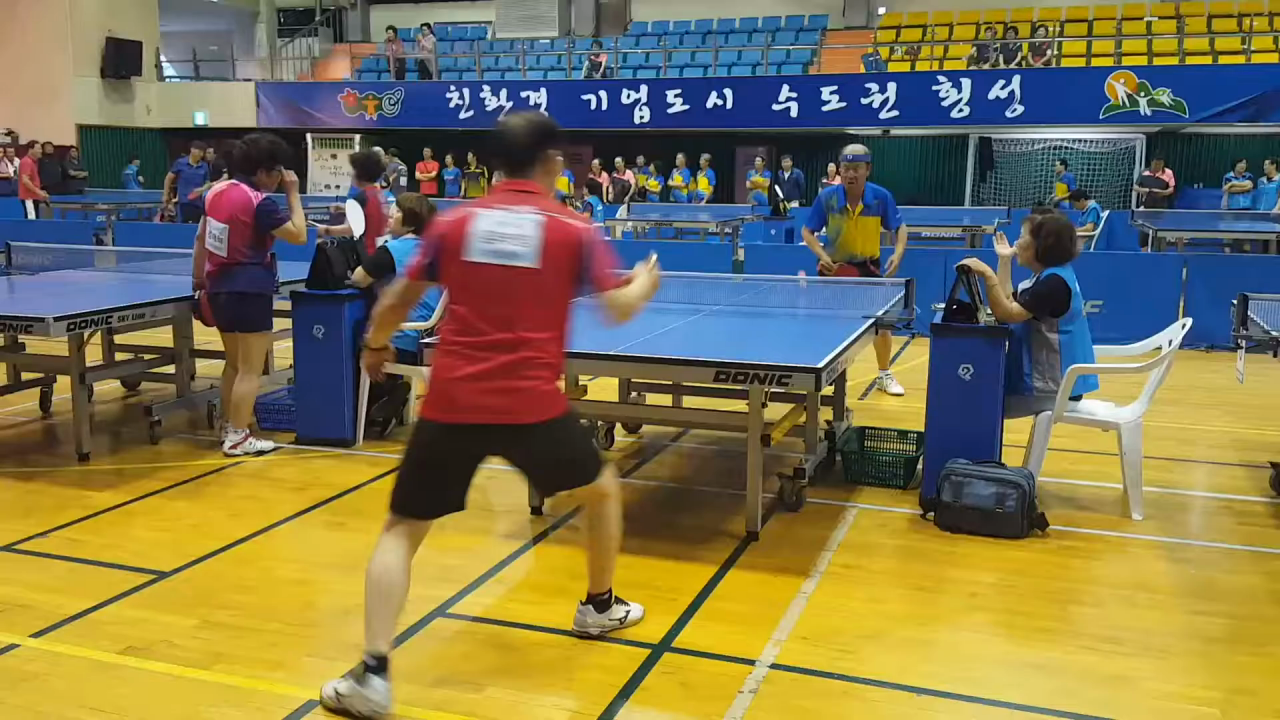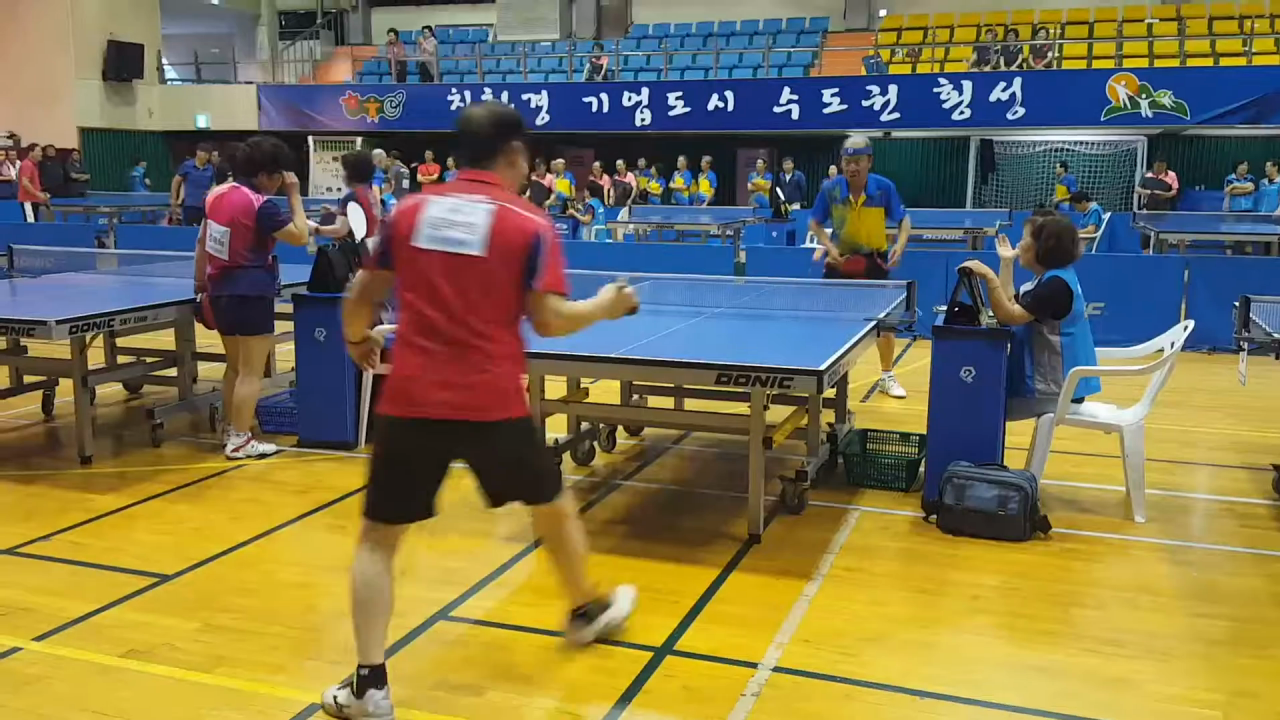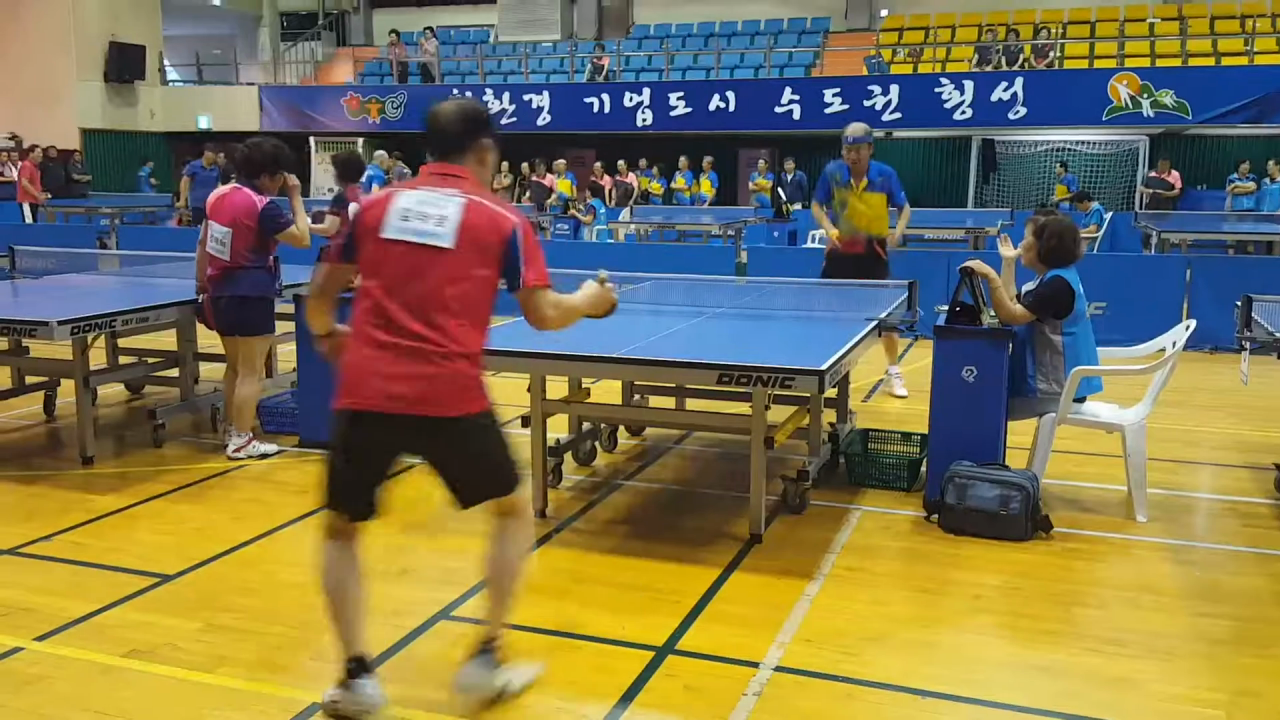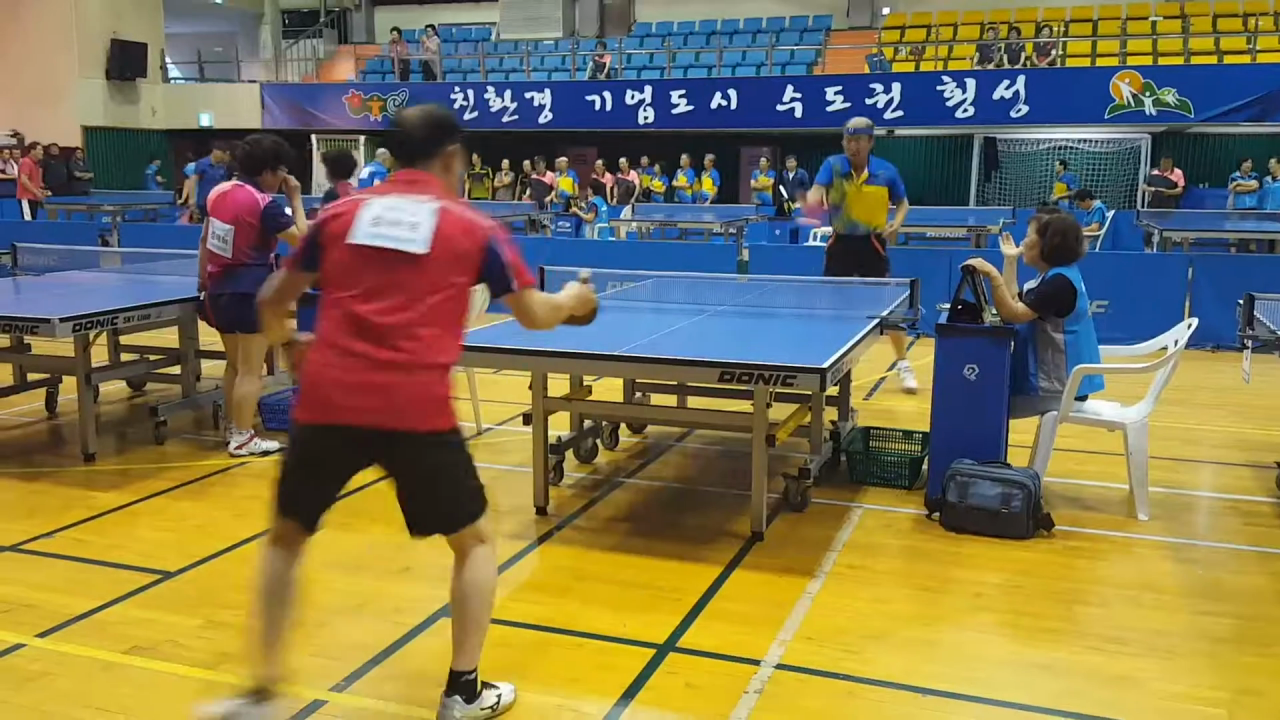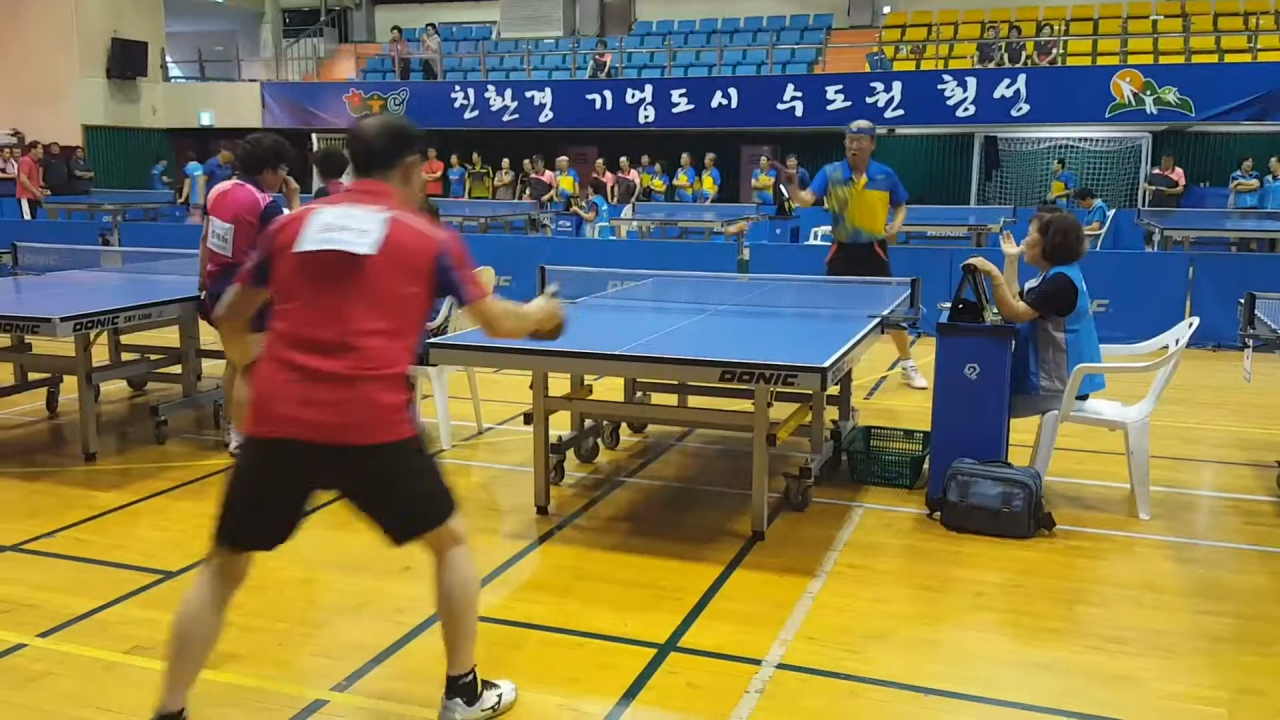
dt=0.1s
person 1, frame 1
left shoulder: (453, 223)
right shoulder: (572, 231)
left elbow: (393, 303)
right elbow: (621, 306)
left wrist: (372, 345)
right wrist: (646, 278)
left hip: (450, 405)
right hip: (531, 407)
left knee: (400, 533)
right knee: (600, 489)
right ankle: (599, 603)
person 1, frame 2
left shoulder: (409, 212)
right shoulder: (529, 227)
left elbow: (359, 296)
right elbow: (551, 321)
left wrist: (357, 336)
right wrist: (607, 299)
left hip: (409, 400)
right hip: (491, 404)
left knee: (377, 538)
right knee: (554, 509)
right ankle: (587, 610)
person 1, frame 3
left shoulder: (376, 207)
right shoulder: (502, 223)
left elbow: (319, 292)
right elbow: (544, 312)
left wrist: (325, 332)
right wrist: (595, 298)
left hip: (364, 398)
right hip: (450, 399)
left knee: (340, 530)
right knee: (513, 512)
right ankle: (487, 658)
person 1, frame 4
left shoulder: (339, 214)
right shoulder: (474, 229)
left elbow: (272, 298)
right elbow: (534, 314)
left wrist: (288, 344)
right wrist: (571, 301)
left hip: (326, 407)
right hip: (414, 415)
left knee: (285, 539)
right knee: (475, 541)
person 1, frame 5
left shoulder: (291, 225)
right shoulder: (429, 241)
left elbow: (229, 317)
right elbow: (496, 320)
left wrist: (254, 365)
right wrist: (542, 313)
left hip: (276, 425)
right hip: (370, 429)
left knee: (221, 568)
right knee: (449, 543)
person 2, frame 1
left shoulder: (216, 191)
right shoulder: (259, 202)
left elbow: (200, 240)
right elbow: (298, 235)
left wrist: (199, 280)
right wrist: (293, 194)
left hip: (219, 289)
right hip: (249, 292)
left knee: (233, 365)
right knee: (250, 371)
left ankle: (228, 427)
right ankle: (237, 438)
person 2, frame 2
left shoulder: (217, 194)
right shoulder: (261, 205)
left elbow: (202, 243)
right elbow: (300, 237)
left wrist: (201, 283)
right wrist: (294, 195)
left hip: (221, 292)
right hip: (250, 295)
left knee: (234, 367)
right knee: (251, 374)
left ankle: (231, 430)
right ankle: (239, 441)
person 2, frame 3
left shoulder: (218, 195)
right shoulder: (262, 206)
left elbow: (203, 244)
right elbow: (302, 238)
left wrist: (202, 284)
right wrist: (296, 197)
left hip: (220, 292)
right hip: (250, 295)
left knee: (234, 367)
right knee: (251, 373)
left ankle: (232, 430)
right ankle: (241, 440)
person 2, frame 4
left shoulder: (219, 192)
right shoulder: (264, 204)
left elbow: (205, 241)
right elbow: (300, 239)
left wrist: (204, 281)
right wrist: (295, 199)
left hip: (220, 289)
right hip: (250, 292)
left knee: (234, 365)
right knee: (250, 371)
left ankle: (233, 428)
right ankle: (242, 437)
person 2, frame 5
left shoulder: (218, 191)
right shoulder: (263, 203)
left elbow: (205, 240)
left wrist: (204, 274)
right wrist: (295, 200)
left hip: (221, 288)
left knee: (235, 363)
right knee: (250, 368)
left ankle: (233, 428)
right ankle: (242, 436)
person 3, frame 1
left shoulder: (881, 196)
right shoulder: (826, 197)
left elbow: (900, 229)
right elbow: (807, 232)
left wrist: (897, 256)
right wrist: (822, 255)
left hip: (867, 267)
right hip: (834, 266)
left ankle: (884, 374)
person 3, frame 2
left shoulder: (885, 187)
right shoulder: (830, 188)
left elbow: (904, 220)
right elbow: (814, 224)
left wrist: (900, 246)
right wrist: (829, 247)
left hip: (874, 260)
right hip: (840, 261)
left ankle: (887, 376)
person 3, frame 3
left shoulder: (886, 174)
right shoulder: (832, 171)
left elbow: (904, 208)
right elbow: (817, 206)
left wrist: (899, 230)
right wrist: (829, 229)
left hip: (873, 250)
right hip: (840, 249)
left ankle: (893, 372)
person 3, frame 4
left shoulder: (886, 171)
right shoulder: (832, 165)
left elbow: (902, 202)
right elbow: (817, 190)
left wrist: (896, 222)
right wrist: (813, 200)
left hip: (872, 246)
right hip: (840, 245)
left ankle: (903, 365)
person 3, frame 5
left shoulder: (885, 175)
right shoulder: (831, 172)
left elbow: (901, 205)
right elbow: (807, 198)
left wrist: (897, 225)
right wrist: (793, 189)
left hip: (874, 253)
right hip: (842, 252)
left ankle: (907, 365)
person 4, frame 1
left shoulder: (1055, 281)
right shoulder: (1046, 277)
left elbow: (1008, 314)
right elbow: (1007, 304)
left wrist: (988, 275)
right wrist: (1004, 260)
left hip: (1054, 387)
right hip: (1044, 377)
person 4, frame 2
left shoulder: (1056, 284)
right shoulder: (1047, 279)
left elbow: (1009, 317)
right elbow: (1009, 307)
left wrist: (989, 277)
right wrist: (1006, 262)
left hip: (1055, 389)
right hip: (1045, 379)
person 4, frame 3
left shoulder: (1058, 283)
right shoulder: (1050, 278)
left elbow: (1011, 316)
right elbow: (1011, 306)
left wrist: (991, 277)
right wrist: (1008, 262)
left hip: (1057, 389)
right hip: (1047, 380)
person 4, frame 4
left shoulder: (1060, 282)
right shoulder: (1051, 277)
left elbow: (1013, 315)
right elbow: (1013, 304)
left wrist: (993, 275)
right wrist: (1010, 260)
left hip: (1058, 387)
right hip: (1048, 378)
person 4, frame 5
left shoulder: (1061, 281)
right shoulder: (1053, 276)
left elbow: (1014, 313)
right elbow: (1013, 303)
left wrist: (993, 274)
right wrist: (1011, 260)
left hip: (1060, 386)
right hip: (1050, 377)
